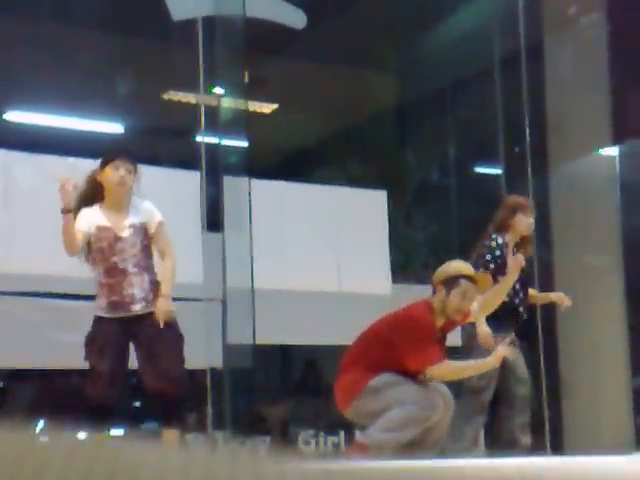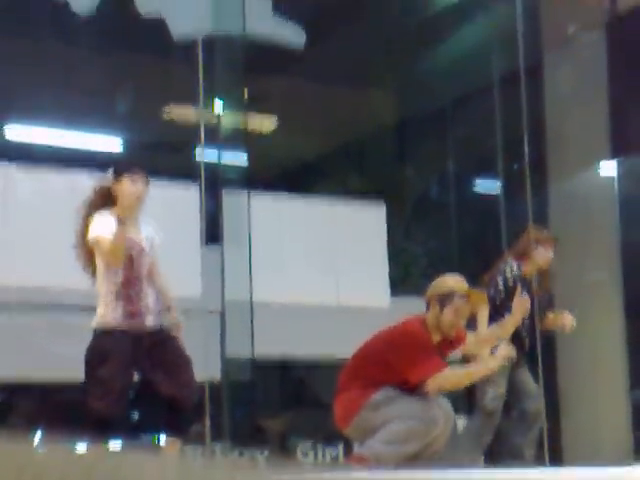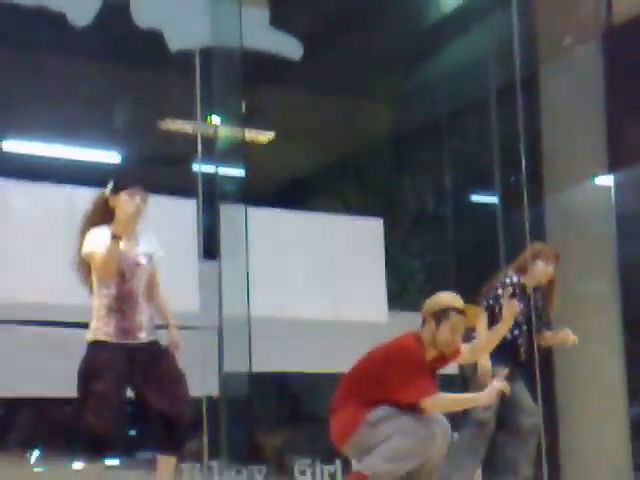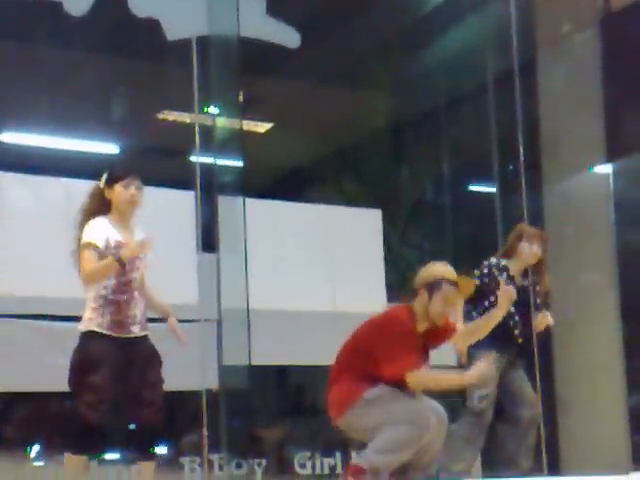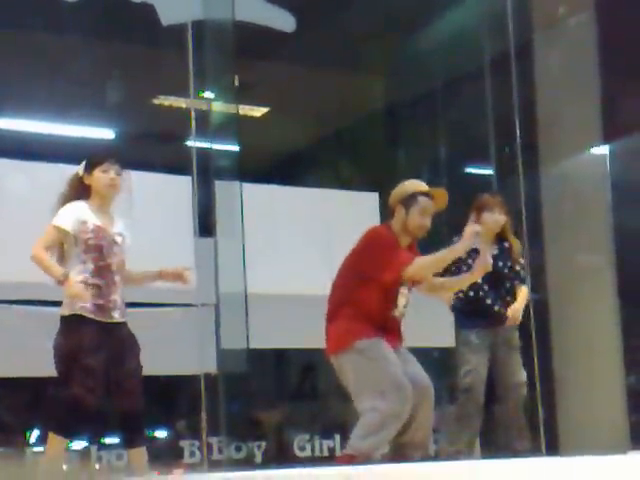
dt=0.5s
person 1, frame 1
left shoulder: (145, 210)
right shoulder: (89, 216)
left elbow: (168, 256)
right elbow: (72, 250)
left wrist: (165, 295)
right wrist: (67, 209)
left hip: (149, 310)
right hip: (108, 314)
left knee: (169, 378)
right knee: (101, 385)
left ankle: (170, 448)
person 1, frame 2
left shoulder: (146, 227)
right shoulder: (101, 221)
right elbow: (113, 257)
left wrist: (171, 309)
right wrist: (123, 217)
left hip: (151, 326)
right hip: (114, 327)
left knee: (183, 391)
right knee: (107, 402)
person 1, frame 3
left shoulder: (147, 241)
right shoulder: (98, 235)
right elbow: (105, 273)
left wrist: (171, 327)
right wrist: (118, 232)
left hip: (145, 342)
right hip: (107, 342)
left knee: (176, 409)
right knee: (101, 421)
person 1, frame 4
left shoulder: (137, 238)
right shoulder: (97, 227)
right elbow: (88, 275)
left wrist: (167, 314)
right wrist: (122, 255)
left hip: (136, 337)
right hip: (100, 334)
left knee: (148, 415)
right knee: (91, 414)
person 1, frame 5
left shoulder: (118, 224)
right shoulder: (76, 211)
right elbow: (39, 250)
left wrist: (161, 275)
right wrist: (66, 279)
left hip: (116, 322)
right hip: (81, 319)
left knee: (131, 399)
right knee: (79, 397)
left ankle: (142, 475)
right ankle: (49, 473)
person 2, frame 1
left shoulder: (517, 251)
right shoulder: (494, 244)
left wrist: (550, 297)
right wrist: (480, 323)
left hip: (506, 330)
right hip: (489, 328)
left knee: (519, 388)
right knee: (479, 391)
left ankle: (513, 449)
right ankle: (462, 452)
person 2, frame 2
left shoulder: (535, 281)
right shoulder: (509, 270)
left elbow: (544, 318)
right elbow: (485, 303)
left wrist: (561, 319)
left hip: (514, 353)
left knee: (532, 404)
right knee: (490, 406)
left ankle: (513, 461)
person 2, frame 3
left shoulder: (537, 297)
right shoulder: (508, 282)
left elbow: (538, 336)
right elbow: (482, 315)
left wrist: (559, 337)
right wrist: (482, 356)
left hip: (512, 367)
right hip: (490, 362)
left knee: (528, 420)
right knee: (483, 421)
person 2, frame 4
left shoulder: (532, 282)
right shoulder: (494, 266)
left elbow: (529, 323)
left wrist: (542, 320)
left hip: (511, 353)
right hip: (485, 348)
left knee: (528, 409)
right knee: (480, 409)
left ankle: (514, 471)
right ankle: (453, 472)
person 2, frame 5
left shoulder: (511, 248)
left elbow: (522, 283)
right elbow: (440, 279)
left wrist: (519, 304)
left hip: (504, 327)
right hip: (471, 328)
left knee: (515, 388)
right knee: (472, 389)
left ankle: (519, 450)
right ankle: (457, 453)
person 3, frame 1
left shoulder: (443, 313)
right shoulder: (417, 318)
left elbow: (482, 308)
right elbow: (436, 370)
left wrist: (511, 276)
right wrist: (488, 362)
left hip: (384, 386)
right hip: (358, 388)
left knee: (442, 402)
right knee: (430, 400)
right ankle: (363, 451)
person 3, frame 2
left shoulder: (441, 331)
right shoulder: (412, 334)
left elbow: (477, 343)
right elbow: (439, 380)
left wrist: (515, 316)
right wrist: (491, 365)
left hip: (383, 402)
right hip: (357, 406)
left knee: (442, 415)
right knee: (431, 415)
right ankle: (363, 463)
person 3, frame 3
left shoulder: (434, 347)
right shoulder: (407, 351)
left elbow: (472, 352)
right elbow: (430, 403)
left wrist: (505, 323)
right wrist: (481, 397)
left hip: (379, 417)
right hip: (353, 423)
left knee: (439, 431)
right knee: (427, 433)
person 3, frame 4
left shoulder: (429, 323)
right shoulder: (397, 322)
left elbow: (466, 335)
right elbow: (416, 377)
left wrist: (501, 309)
right wrist: (467, 377)
left hip: (380, 391)
right hip: (351, 396)
left knee: (437, 419)
right knee: (420, 421)
person 3, frame 5
left shoulder: (407, 249)
right shoulder: (378, 238)
left elbow: (430, 285)
right elbow: (416, 271)
left wrist: (470, 277)
right wrist: (460, 248)
left hip: (384, 336)
right hip: (355, 335)
left knee: (421, 391)
right knee: (393, 398)
right ankle: (351, 466)
